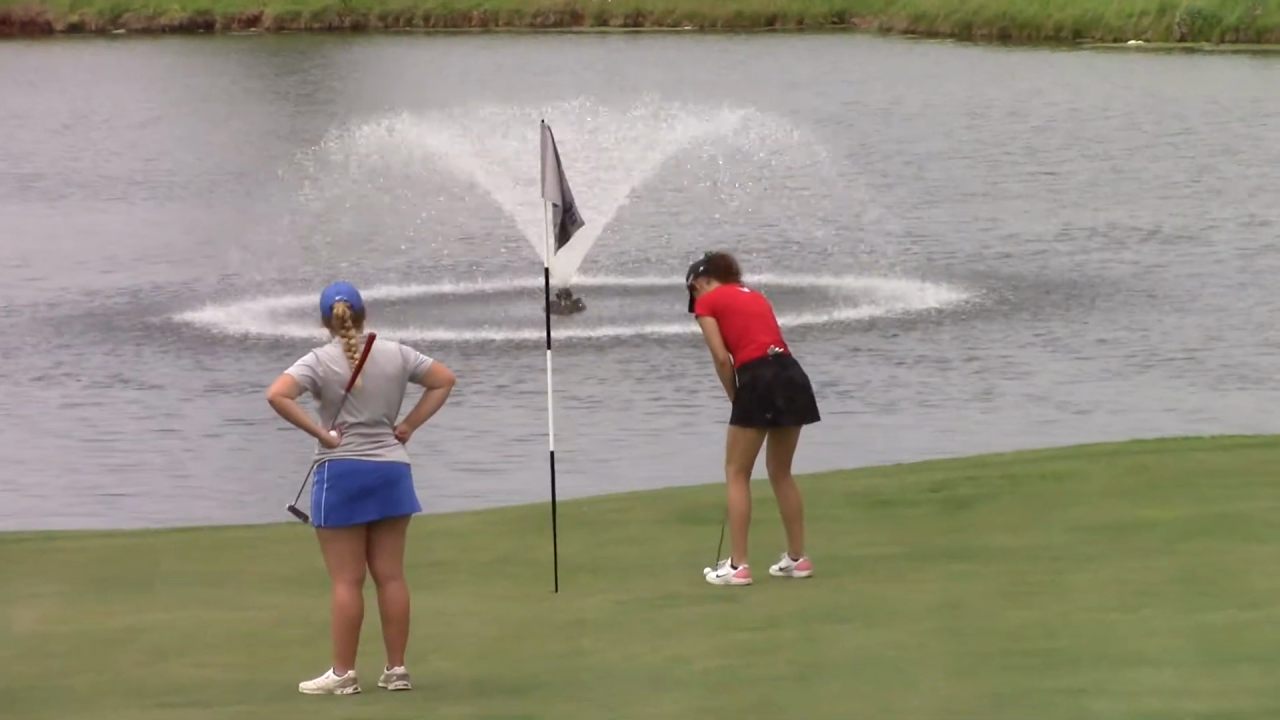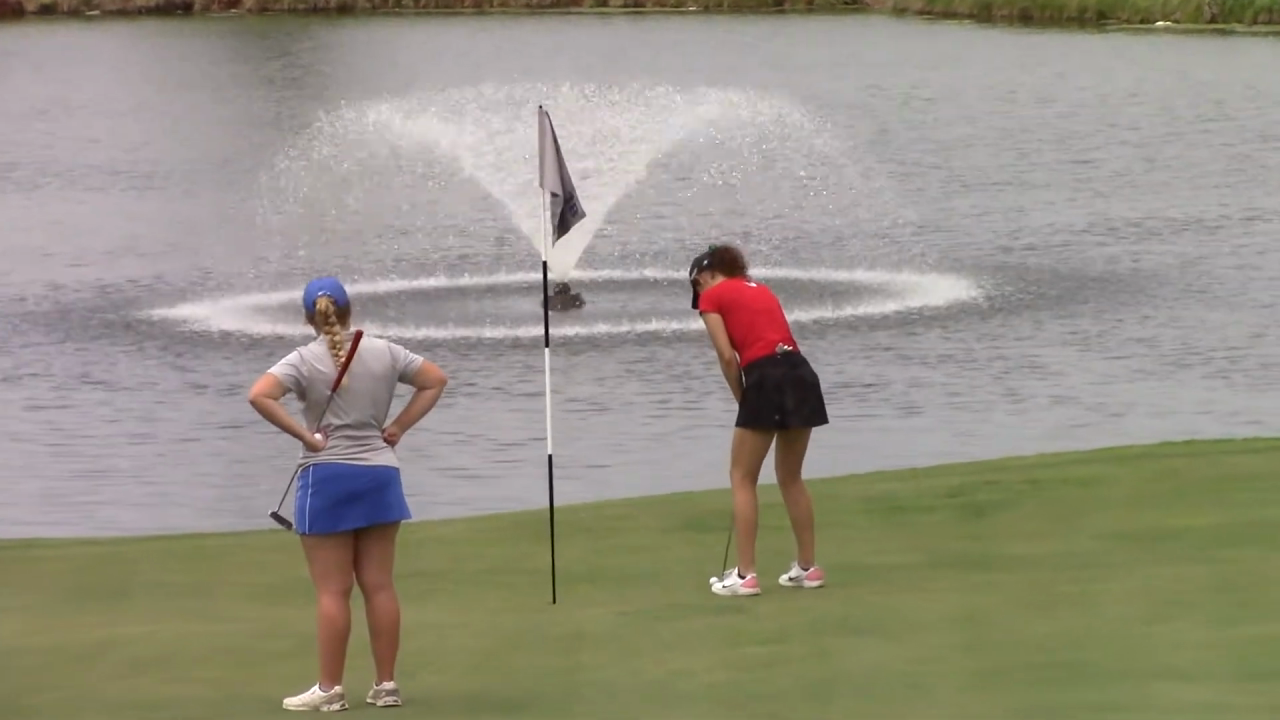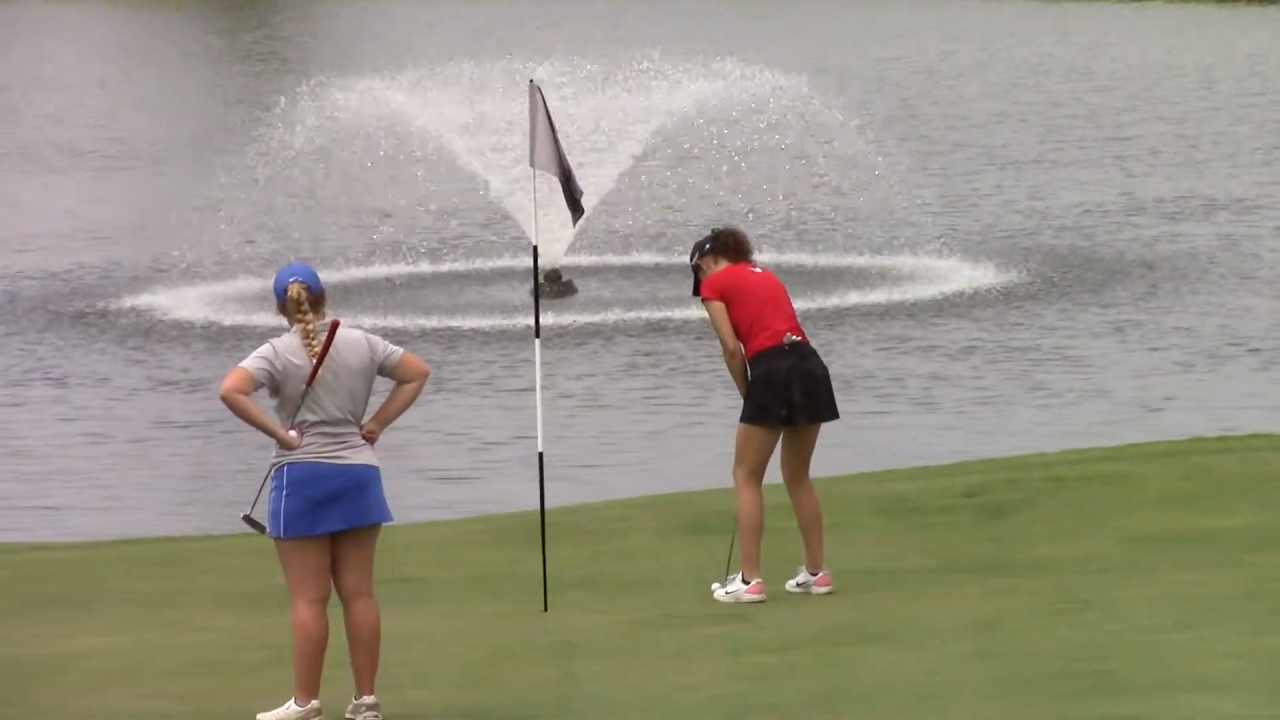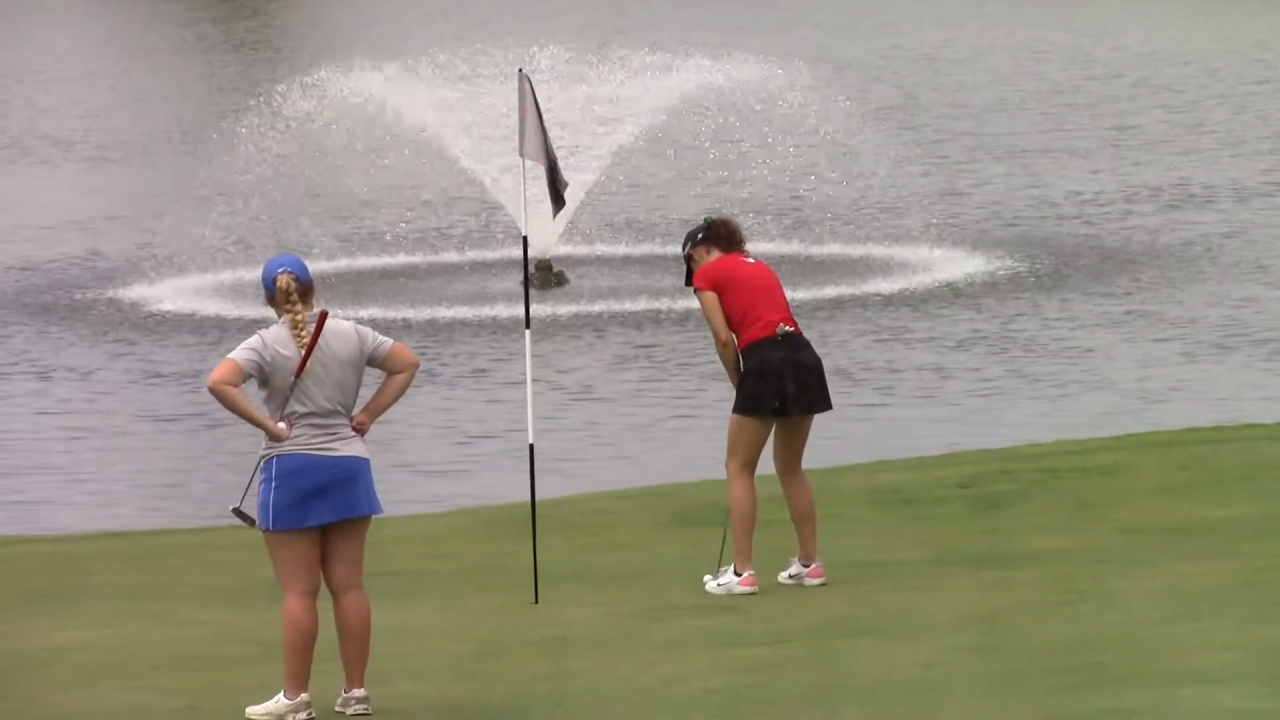
dt=0.5s
person 1, frame 1
left shoulder: (320, 360)
right shoulder: (396, 354)
left elbow: (277, 395)
right elbow: (445, 380)
left wrist: (321, 434)
right wrist: (410, 425)
left hip: (342, 473)
right hip: (391, 472)
left knee: (346, 581)
right knee: (390, 576)
left ankle: (343, 673)
right ankle: (397, 669)
person 1, frame 2
left shoulder: (304, 360)
right shoulder: (384, 352)
left elbow: (259, 396)
right elbow: (436, 380)
left wrist: (305, 436)
right wrist: (399, 427)
left hip: (327, 478)
right hip: (380, 476)
left knee: (332, 592)
right knee: (379, 586)
left ankle: (330, 689)
right ankle: (386, 685)
person 1, frame 3
left shoulder: (276, 353)
right shoulder: (362, 343)
left elbow: (230, 391)
right elbow: (418, 373)
left wrist: (278, 434)
right wrist: (378, 424)
left hip: (302, 479)
right hip: (358, 476)
left knee: (309, 600)
right knee: (358, 594)
person 1, frame 4
left shoulder: (265, 344)
right shoulder: (352, 334)
left elbow: (218, 383)
right elbow: (408, 364)
left wrist: (268, 426)
right wrist: (369, 415)
left hip: (292, 471)
right hip: (349, 467)
left knee: (299, 592)
right knee: (349, 586)
person 2, frame 1
left shoulder: (706, 301)
right shoulder: (754, 294)
left elbow: (722, 359)
left wrist: (735, 399)
right wrist: (741, 398)
left hip: (759, 382)
right hip: (792, 376)
left knee: (736, 474)
right knee: (780, 472)
left ankle: (738, 565)
right ankle: (797, 557)
person 2, frame 2
left shoulder: (711, 297)
right shoulder: (760, 289)
left elbow: (728, 357)
left wrist: (741, 399)
right wrist: (748, 398)
left hip: (766, 381)
right hip: (801, 375)
left knee: (742, 478)
right knee: (790, 477)
left ankle: (745, 574)
right ankle: (808, 567)
person 2, frame 3
left shoulder: (713, 284)
right shoulder: (766, 275)
left elbow: (732, 348)
left wrist: (746, 393)
right wrist: (753, 392)
left hip: (773, 373)
right hip: (810, 367)
left knee: (746, 477)
right knee: (798, 477)
left ankle: (750, 580)
right ankle: (816, 572)
person 2, frame 4
left shoulder: (706, 274)
right shoulder: (758, 265)
left elbow: (724, 339)
left wrist: (738, 384)
right wrist: (746, 383)
left hip: (766, 365)
right hip: (803, 358)
left knee: (739, 468)
right knee: (790, 468)
left ankle: (742, 571)
right ankle: (809, 563)
